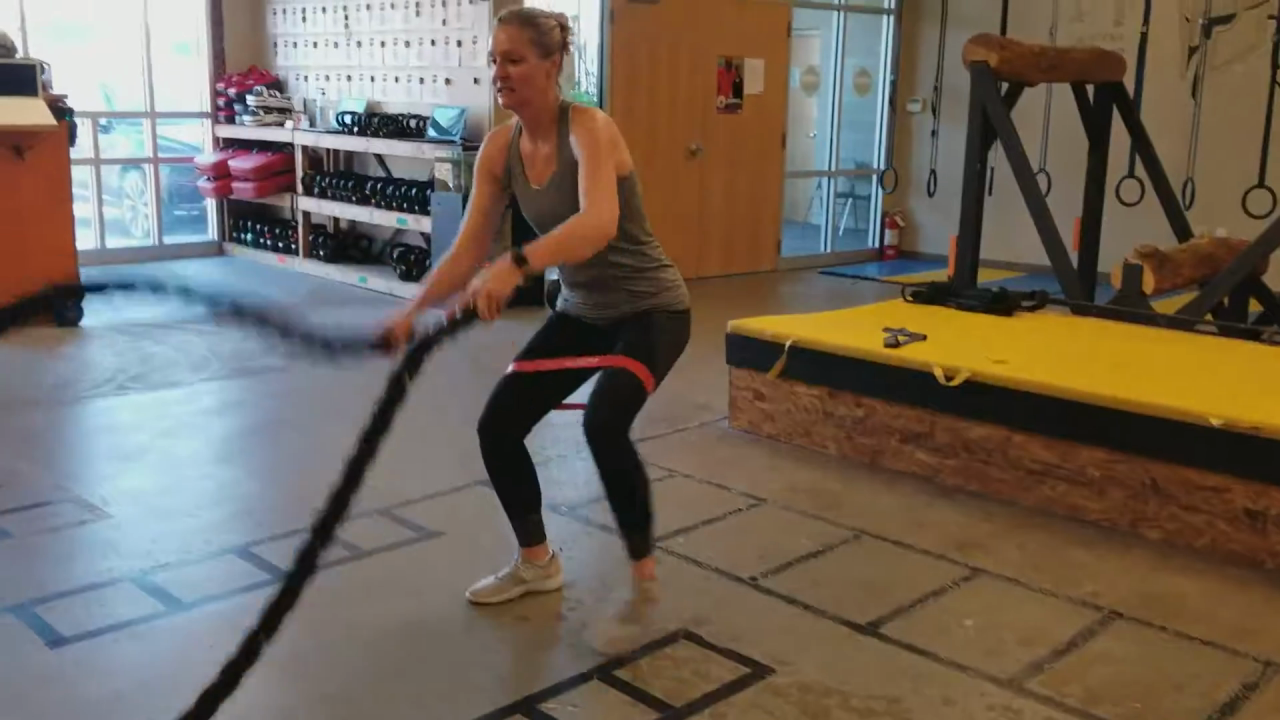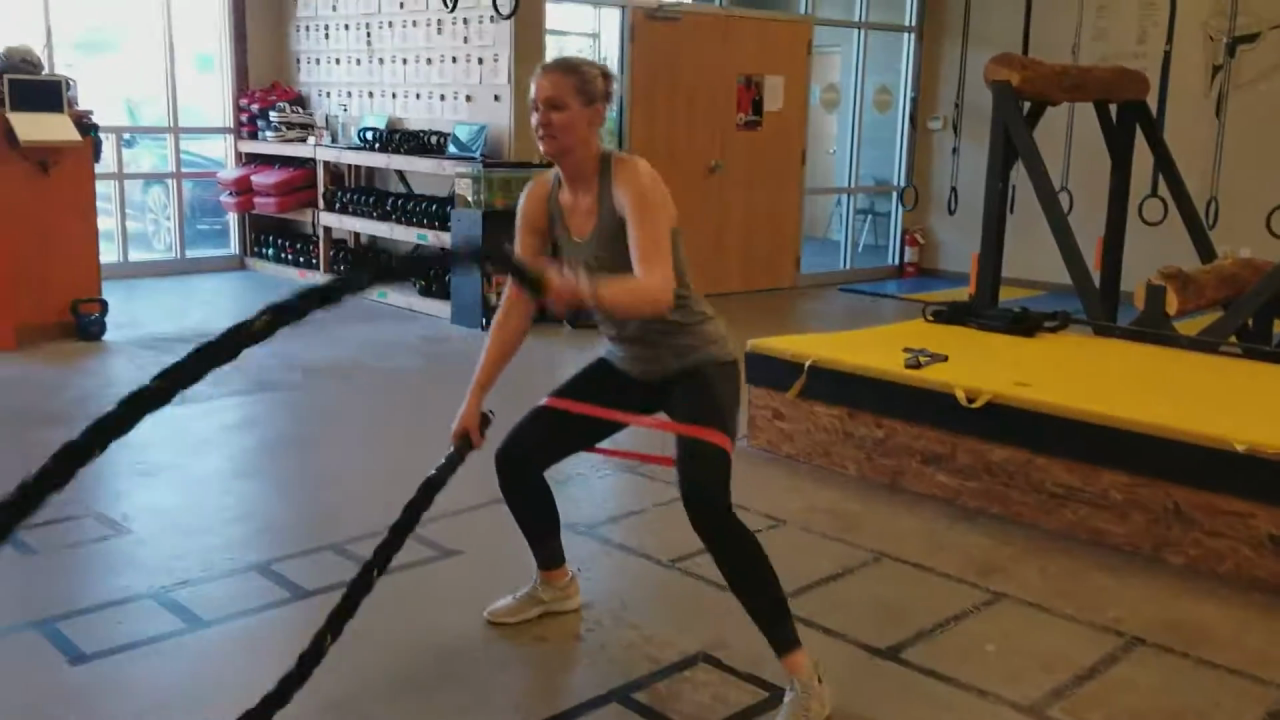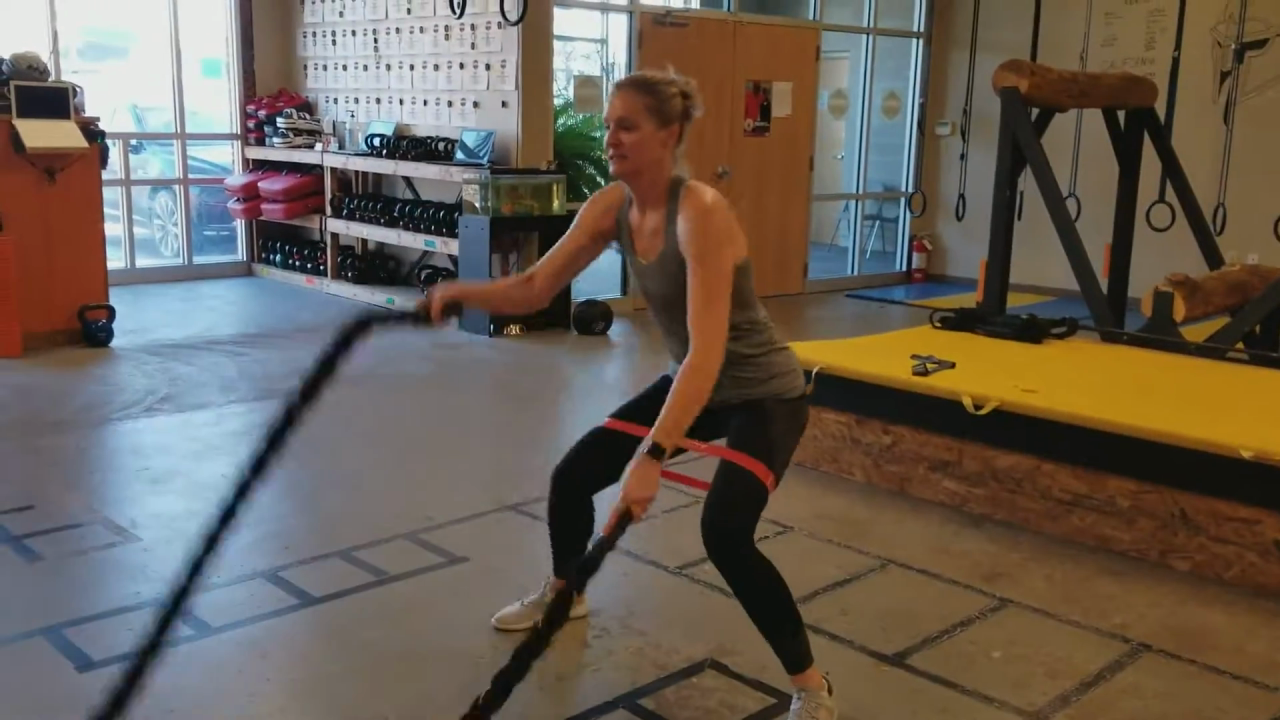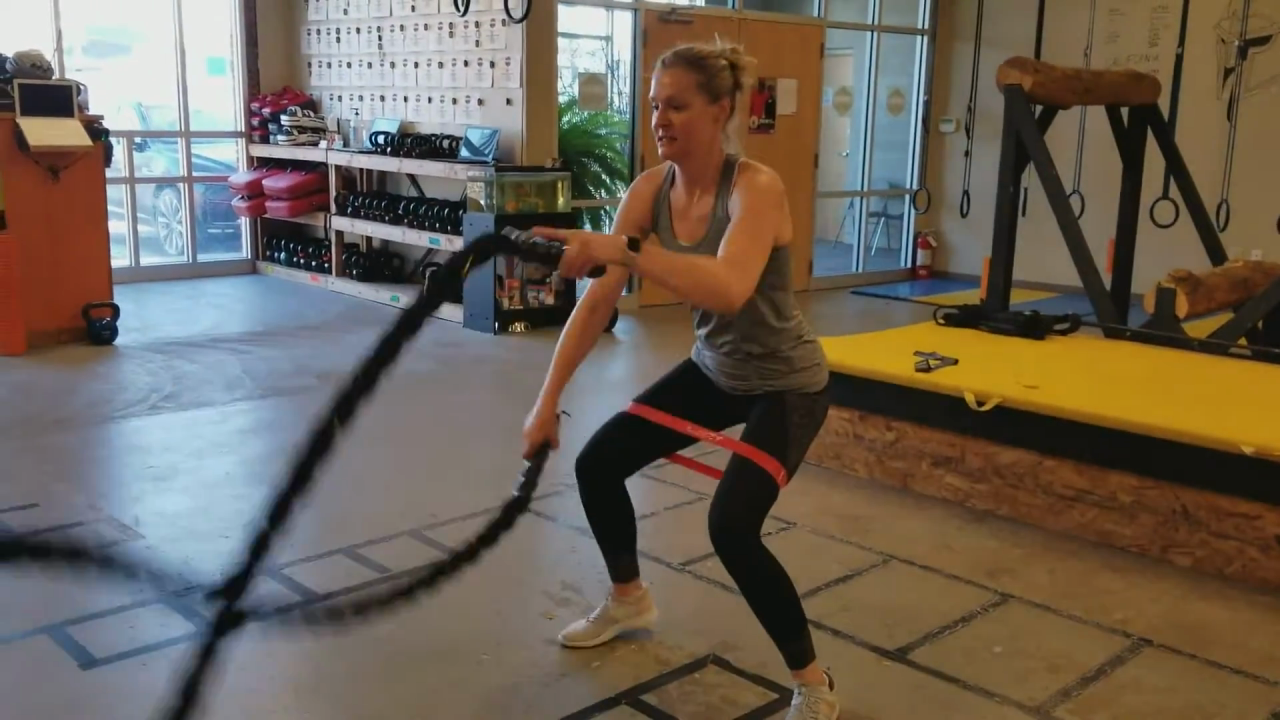
dt=0.3s
person 1, frame 1
left shoulder: (590, 129)
right shoulder: (501, 141)
left elbow: (601, 225)
right elbow: (468, 247)
left wrist: (514, 267)
right wrist: (412, 308)
left hip: (650, 307)
right hip: (583, 307)
left knee: (604, 427)
right knee: (498, 425)
left ankle: (643, 573)
right ankle: (537, 561)
person 1, frame 2
left shoulder: (634, 180)
right shoulder: (540, 196)
left elbow: (657, 287)
right elbow: (516, 307)
left wrist: (588, 292)
right wrist: (475, 397)
left hip: (696, 361)
right hip: (625, 363)
left knee: (706, 504)
right knee: (515, 456)
right ankle: (555, 584)
person 1, frame 3
left shoulder: (703, 212)
right shoulder: (610, 207)
left elbow: (706, 352)
right elbow: (534, 289)
left wrist: (649, 460)
right wrist: (459, 294)
left hip: (764, 393)
right hip: (689, 384)
left knee: (725, 533)
right knee: (572, 474)
right ankle: (561, 593)
person 1, frame 4
left shoulder: (756, 189)
right shoulder: (650, 189)
left elbow: (727, 290)
right elbow: (596, 301)
left wrist: (621, 252)
right wrist: (546, 400)
left hip: (784, 383)
right hip: (712, 368)
left knee: (731, 526)
right knee: (597, 462)
right ankle: (629, 599)
